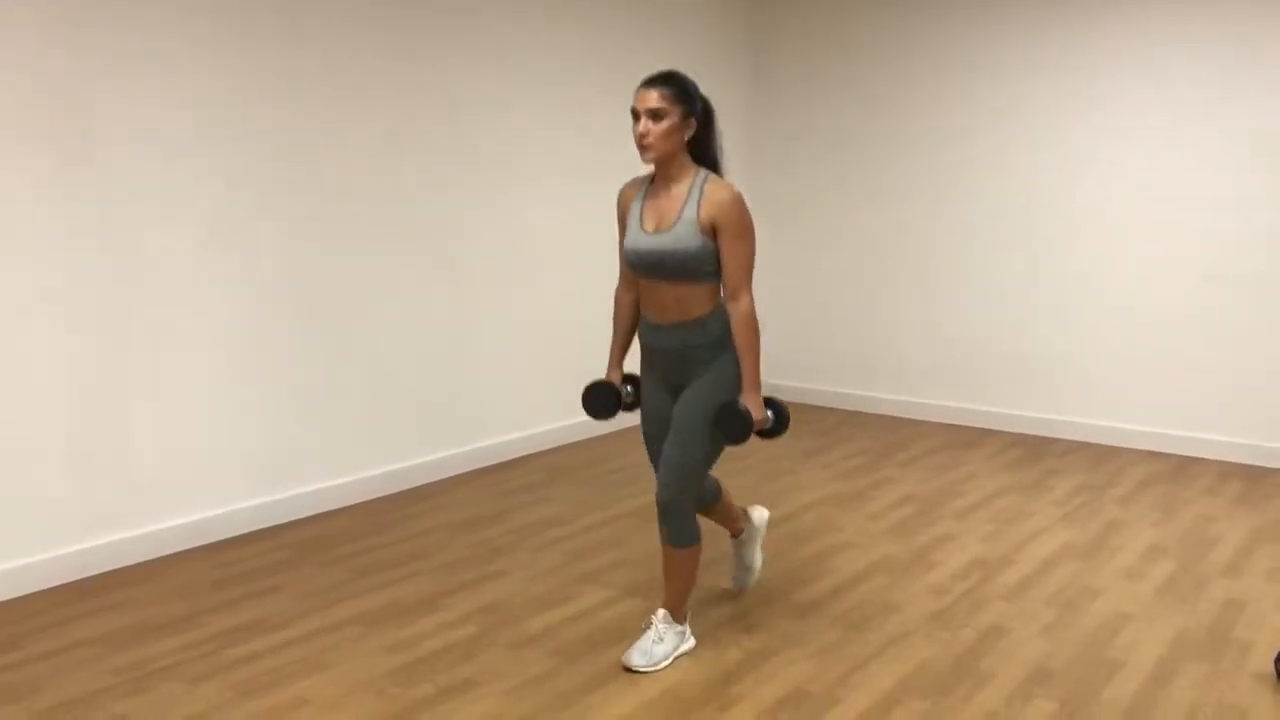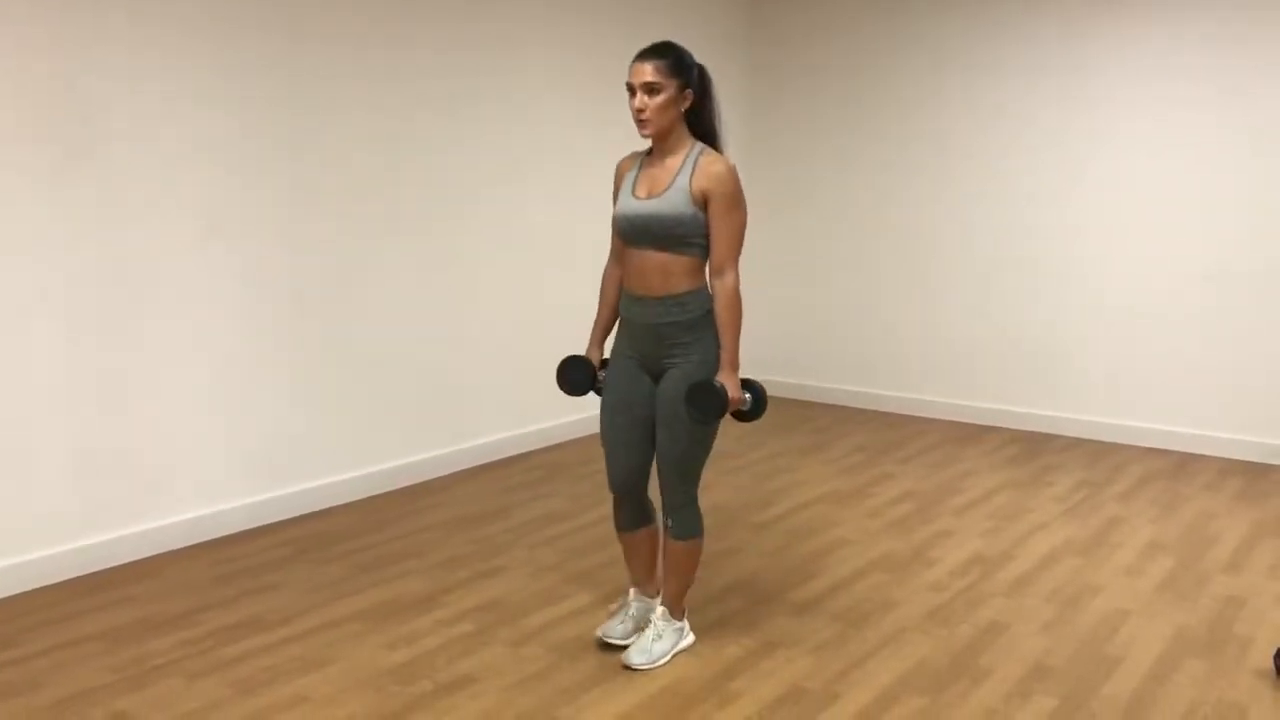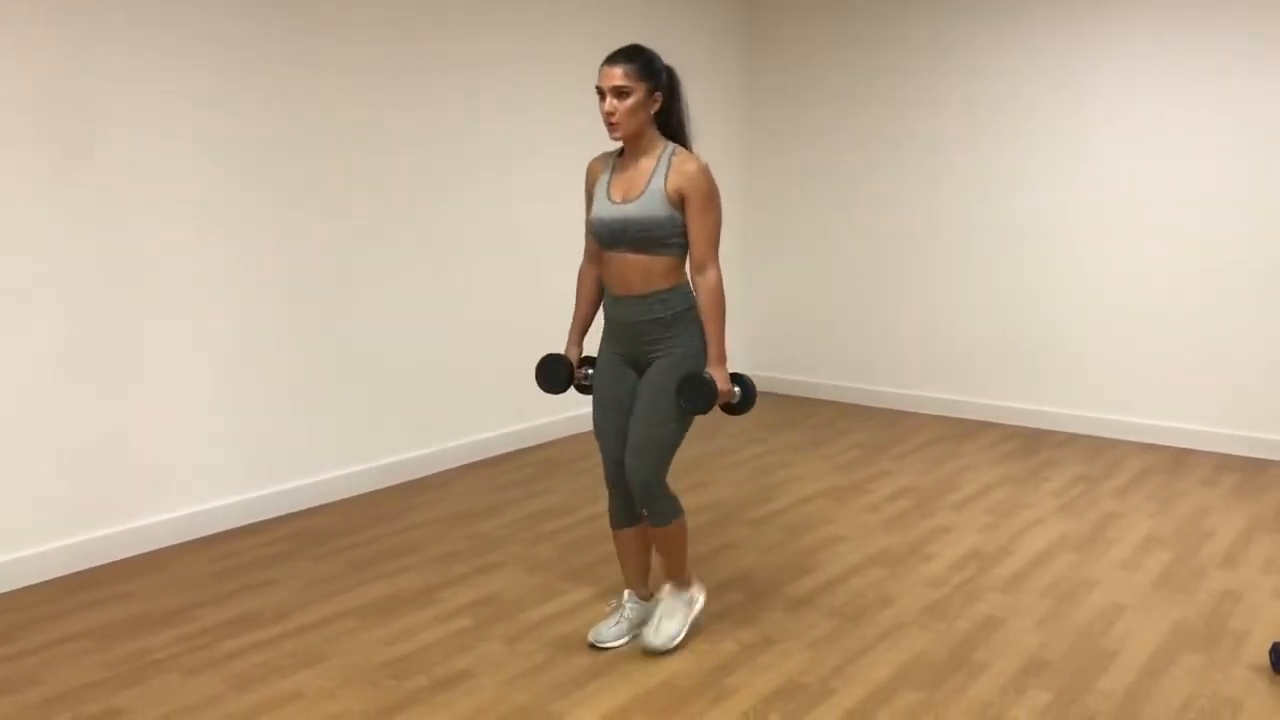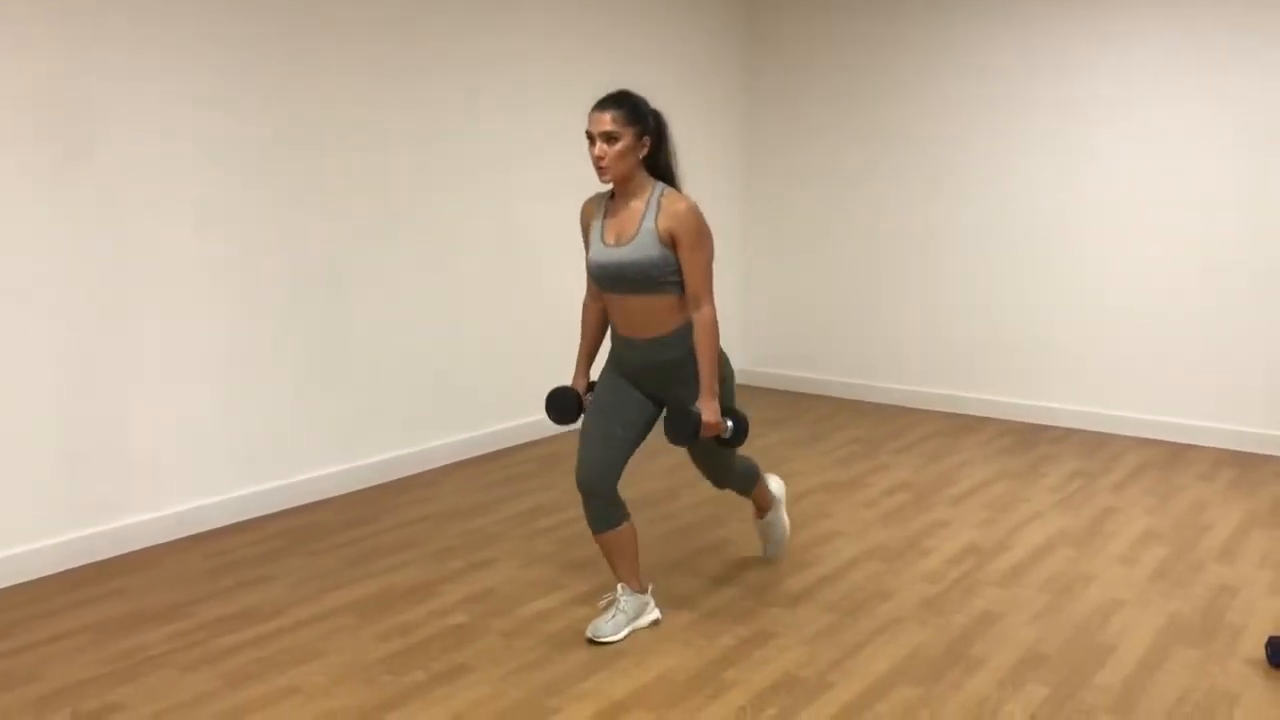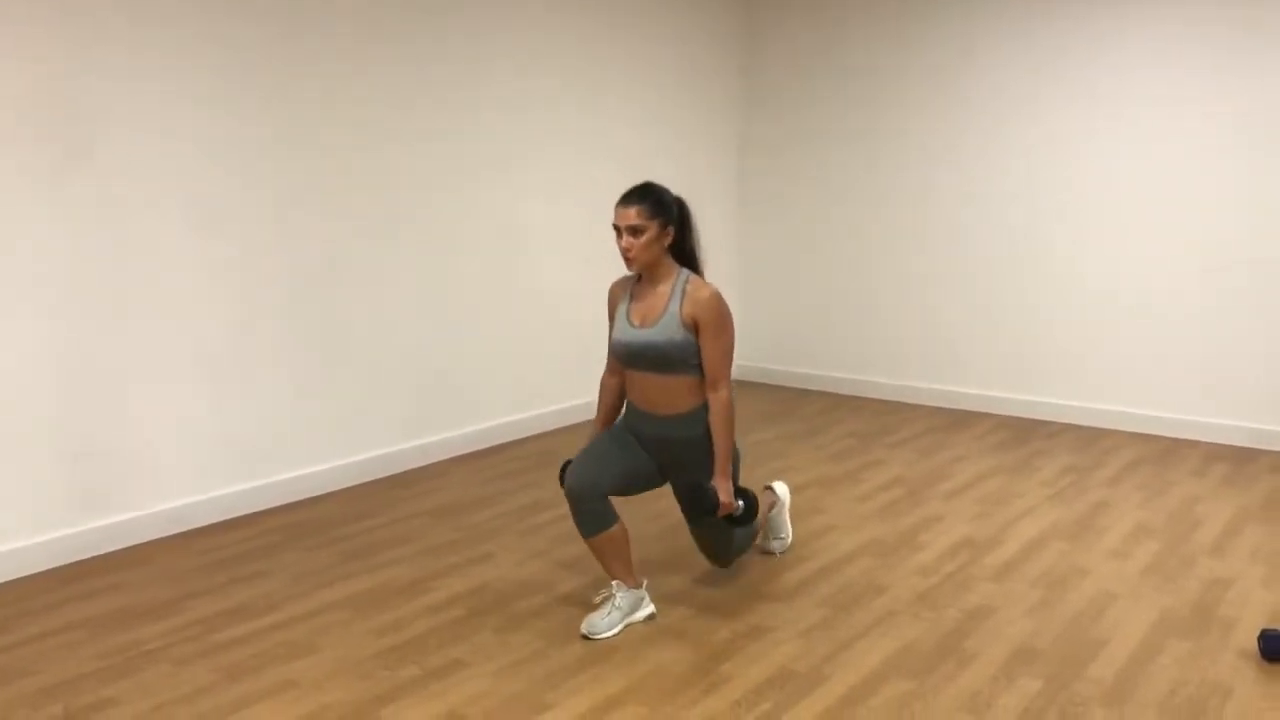
dt=0.4s
person 1, frame 1
left shoulder: (720, 199)
right shoulder: (630, 196)
left elbow: (740, 300)
right elbow: (627, 288)
left wrist: (751, 389)
right wrist: (615, 364)
left hip: (712, 361)
right hip: (658, 363)
left knee: (673, 493)
right knee: (682, 482)
left ankle: (673, 624)
right ankle: (747, 524)
person 1, frame 2
left shoulder: (714, 172)
right shoulder: (627, 169)
left elbow: (725, 276)
left wrist: (728, 367)
right wrist: (596, 341)
left hip: (689, 340)
right hip: (633, 342)
left knee: (678, 491)
right knee: (623, 482)
left ankle: (673, 620)
right ankle: (642, 598)
person 1, frame 3
left shoulder: (687, 173)
right shoulder: (598, 172)
left elbow: (706, 272)
left wrist: (717, 360)
right wrist: (574, 340)
left hip: (674, 336)
right hip: (619, 340)
left knee: (644, 475)
right knee: (619, 479)
left ankle: (682, 590)
right ankle: (636, 601)
person 1, frame 4
left shoulder: (678, 212)
right shoulder: (592, 212)
left elbow: (702, 307)
left wrist: (709, 394)
right wrist: (581, 369)
left hip: (684, 363)
right hip: (626, 368)
left knee: (717, 467)
right knee: (592, 477)
left ankle: (769, 499)
right ankle: (634, 598)
person 1, frame 5
left shoulder: (702, 299)
right shoulder: (619, 293)
left elbow: (719, 389)
right elbow: (614, 373)
left wrist: (723, 473)
right wrist: (597, 442)
left hip: (693, 436)
right hip: (638, 432)
left knee: (722, 549)
right knee: (580, 483)
left ankle: (769, 502)
right ankle: (629, 594)
